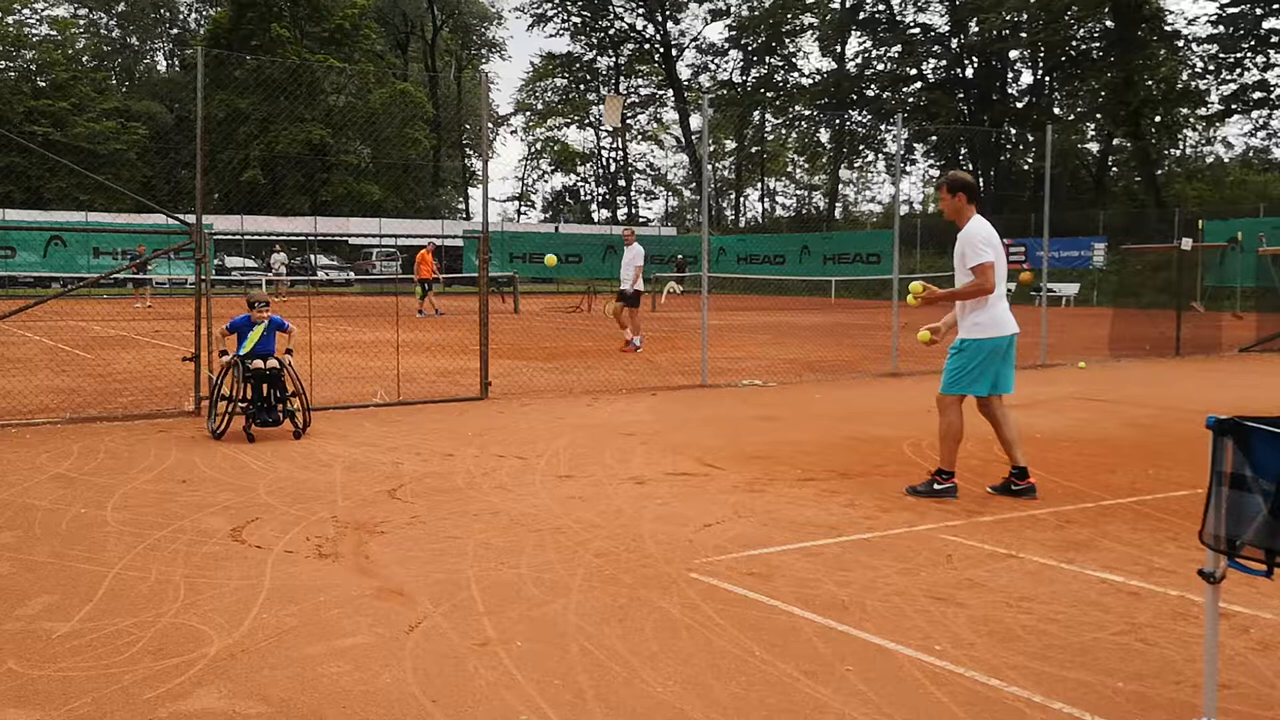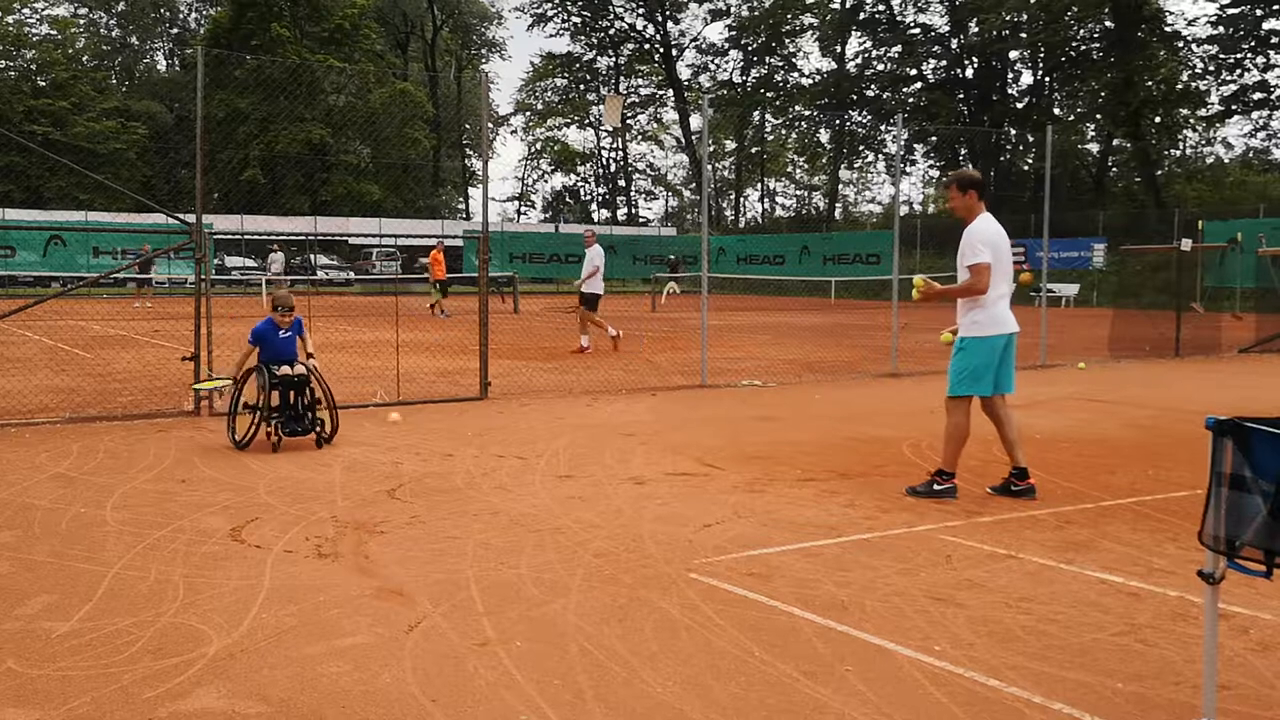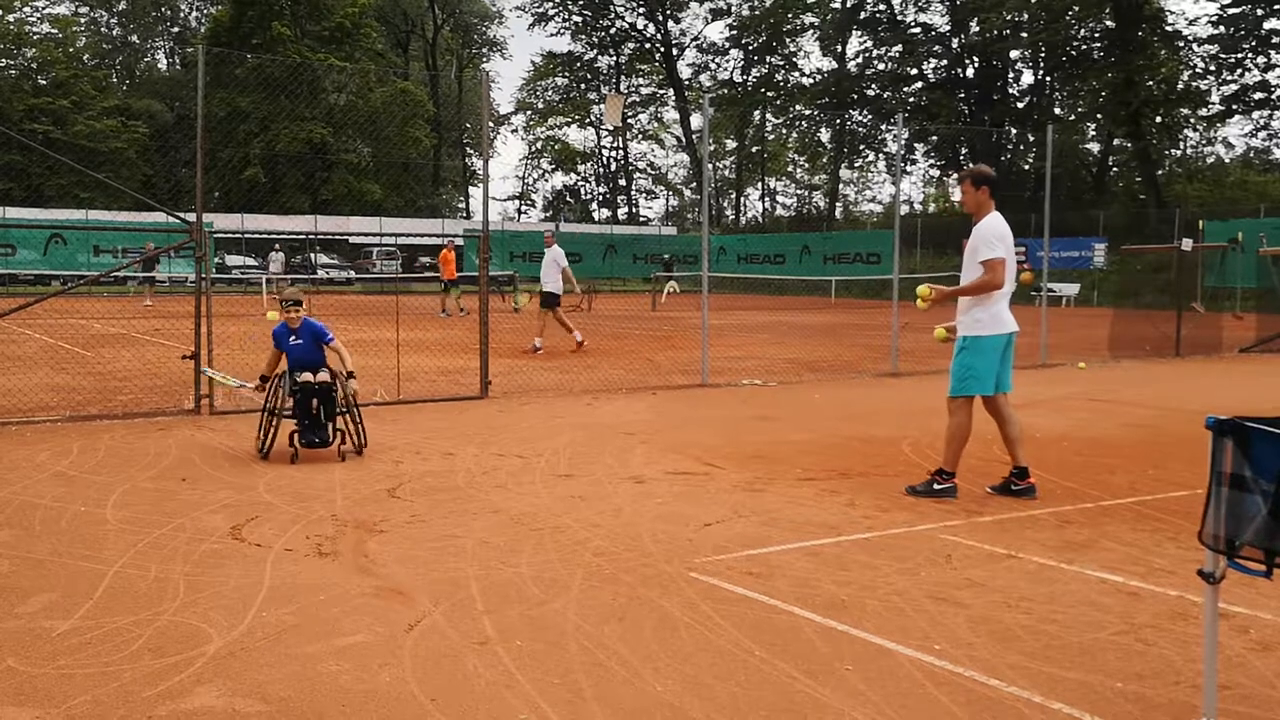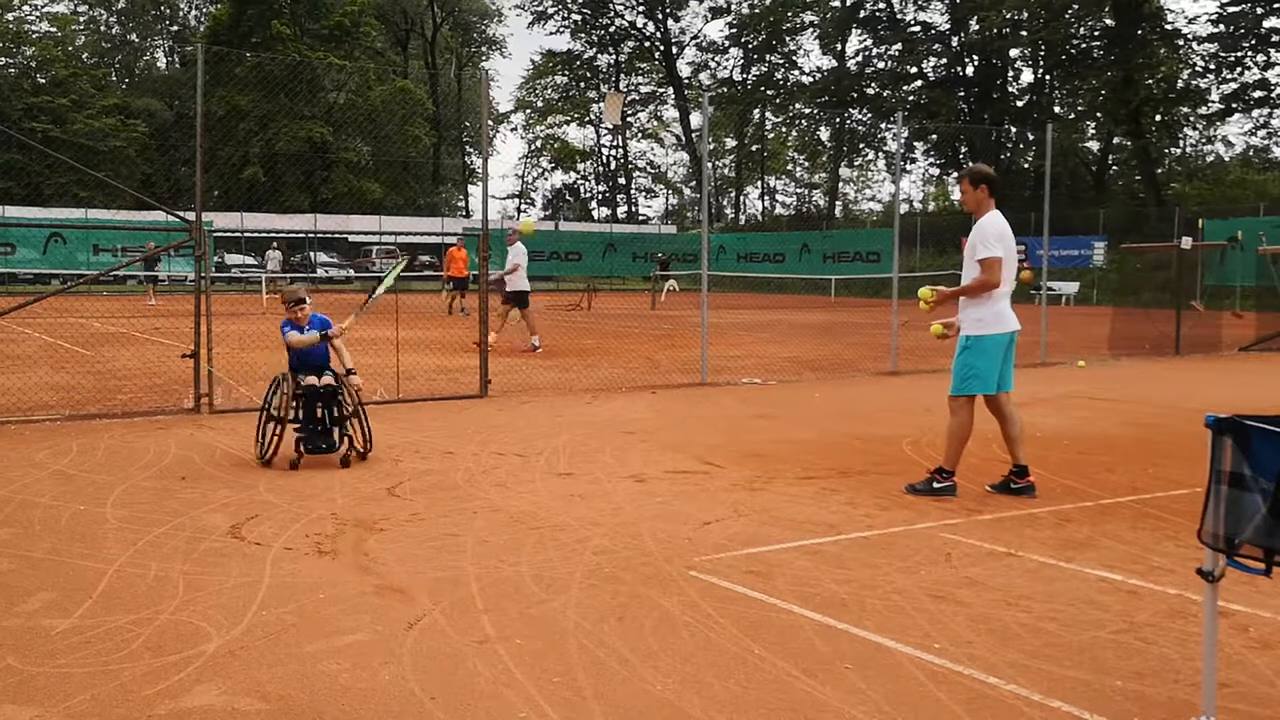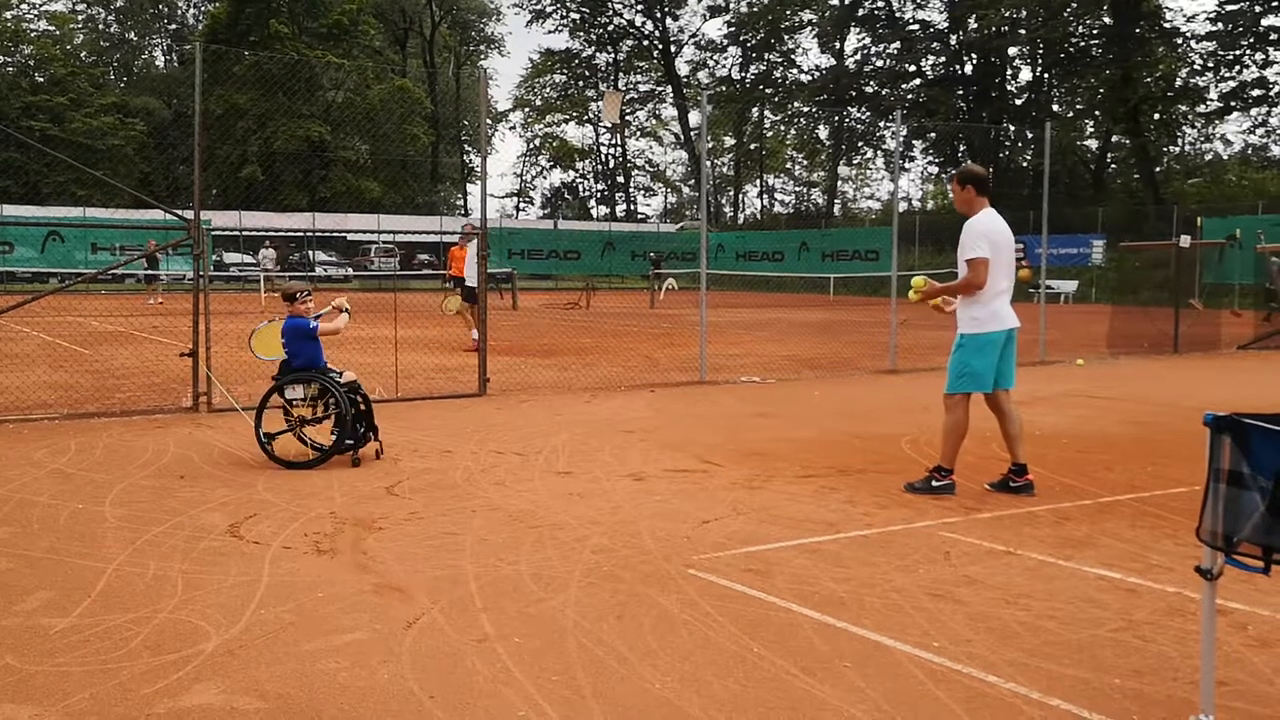
dt=0.4s
person 1, frame 1
left shoulder: (973, 232)
right shoulder: (975, 231)
left elbow: (986, 285)
left wrist: (941, 295)
right wrist: (945, 324)
left hip: (981, 334)
right hip: (999, 331)
left knee: (948, 400)
right knee: (991, 403)
left ankle: (945, 479)
right ankle: (1020, 478)
person 1, frame 2
left shoulder: (976, 231)
right shoulder: (994, 228)
left elbow: (979, 285)
left wrist: (940, 291)
right wrist: (965, 322)
left hip: (981, 332)
right hip: (1000, 329)
left knee: (957, 402)
right knee: (995, 402)
left ankle: (945, 479)
right ankle: (1020, 478)
person 1, frame 3
left shoulder: (988, 227)
right shoulder: (993, 226)
left elbow: (994, 280)
left wrist: (949, 293)
right wrist: (961, 321)
left hip: (982, 332)
right hip: (995, 329)
left knee: (959, 401)
right knee: (997, 400)
left ankle: (945, 479)
right ankle: (1021, 478)
person 1, frame 4
left shoulder: (987, 225)
right shoulder: (994, 225)
left elbow: (991, 280)
left wrist: (950, 293)
right wrist: (961, 319)
left hip: (985, 331)
right hip: (997, 327)
left knee: (961, 400)
right knee: (999, 399)
left ankle: (945, 477)
right ankle: (1021, 476)
person 1, frame 5
left shoulder: (976, 225)
right shoulder: (998, 223)
left elbow: (977, 280)
left wrist: (941, 290)
right wrist: (958, 303)
left hip: (980, 328)
right hip: (1001, 323)
left knee: (955, 398)
right knee: (999, 397)
left ankle: (943, 476)
right ankle: (1019, 475)
